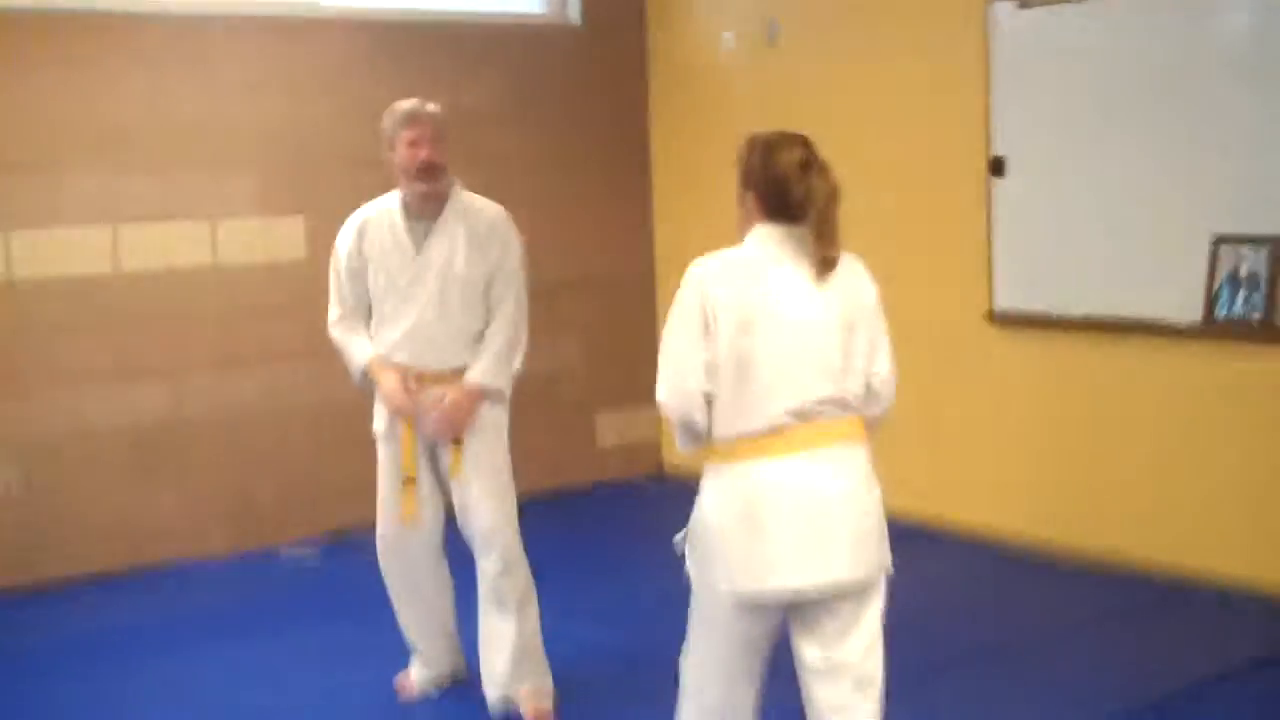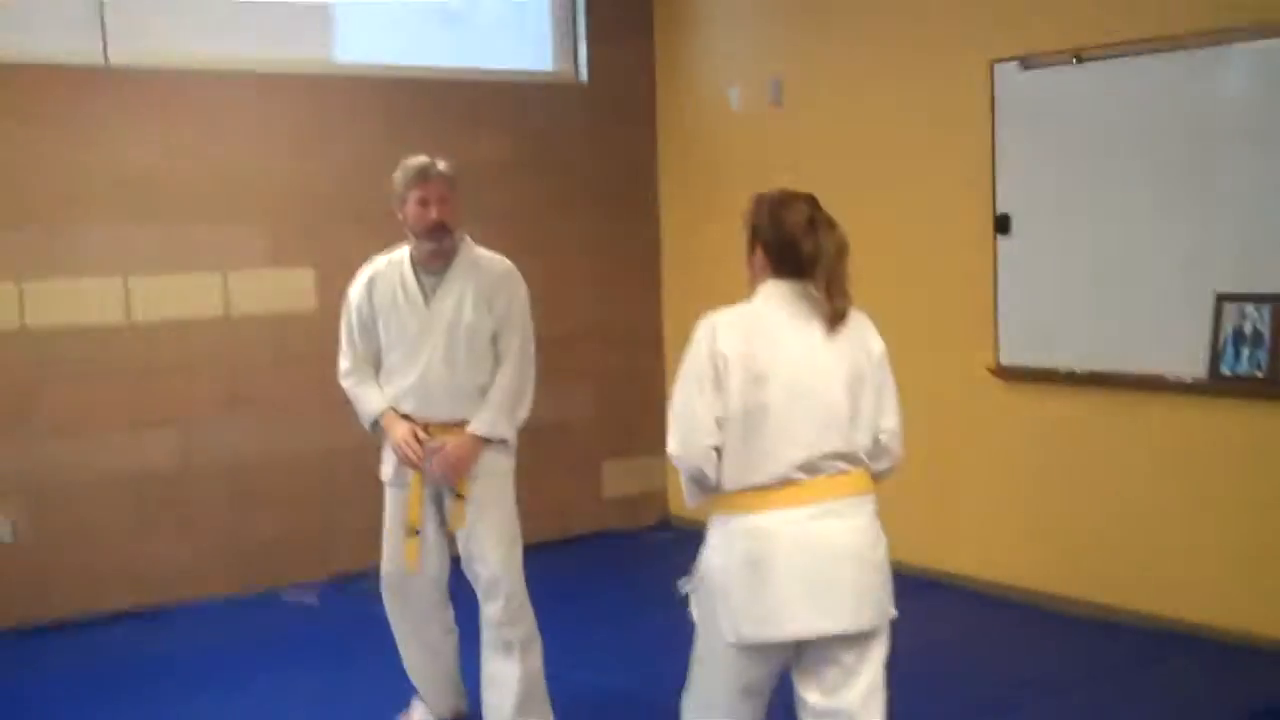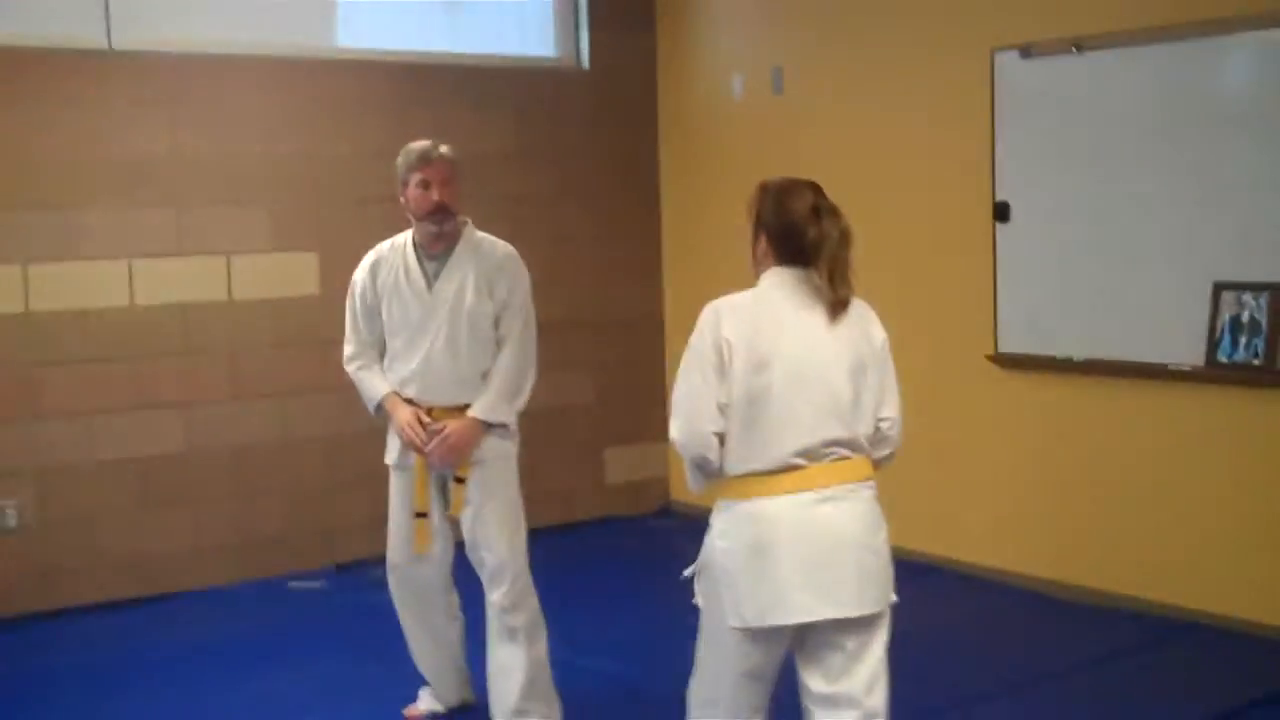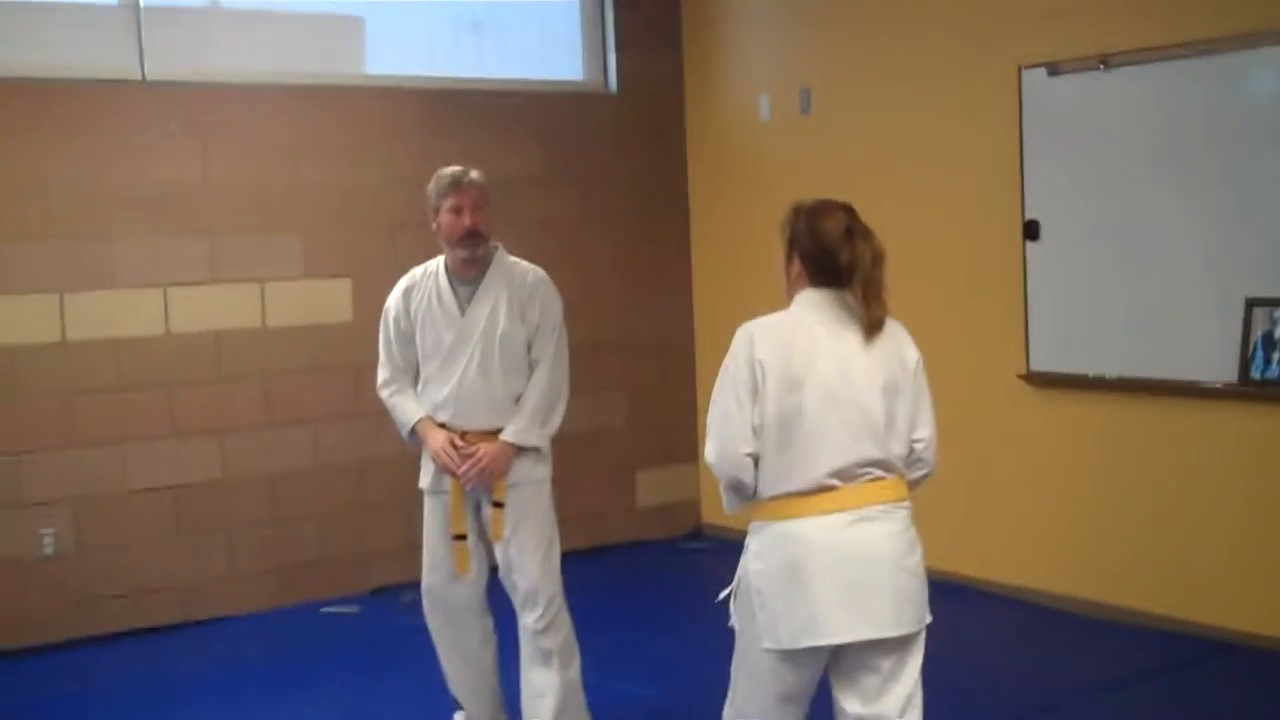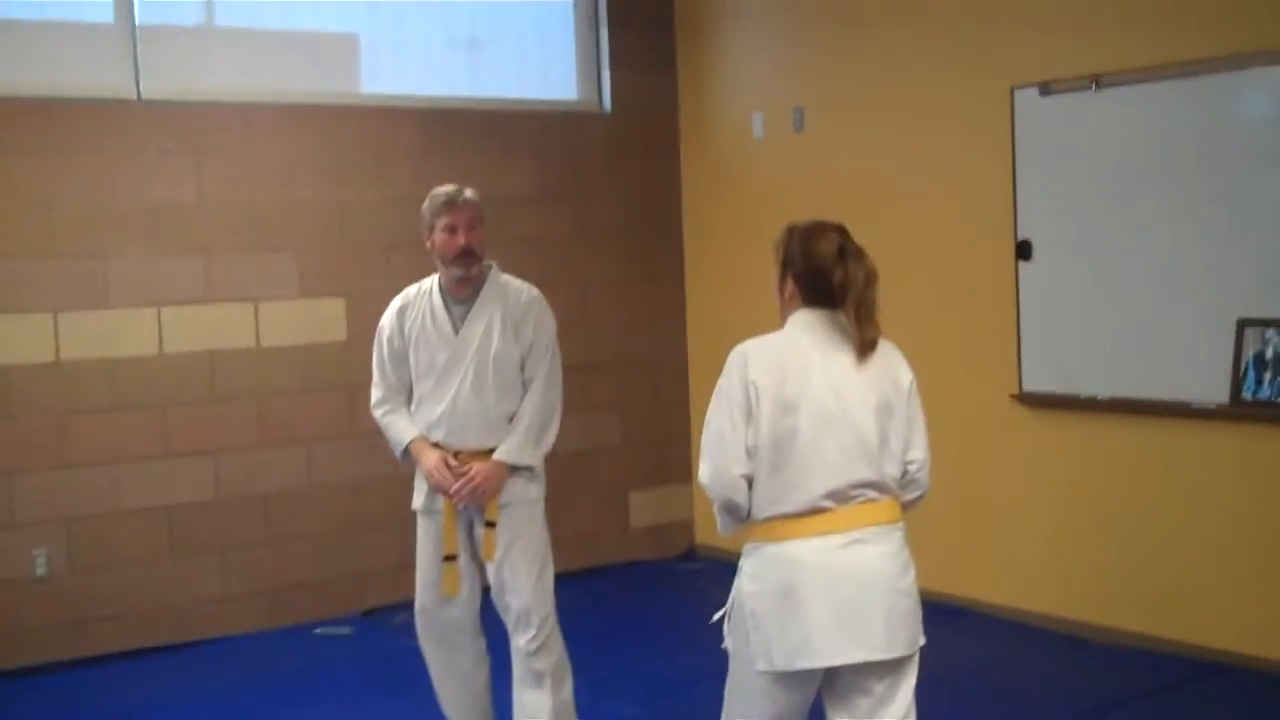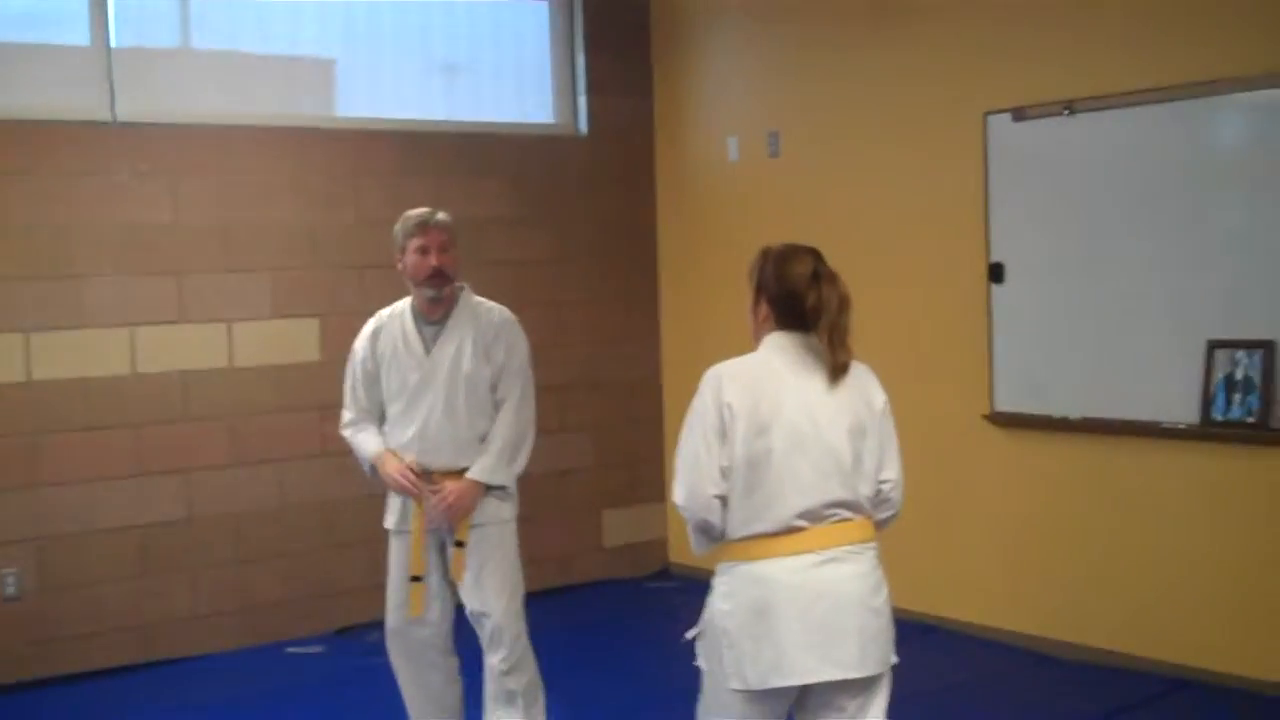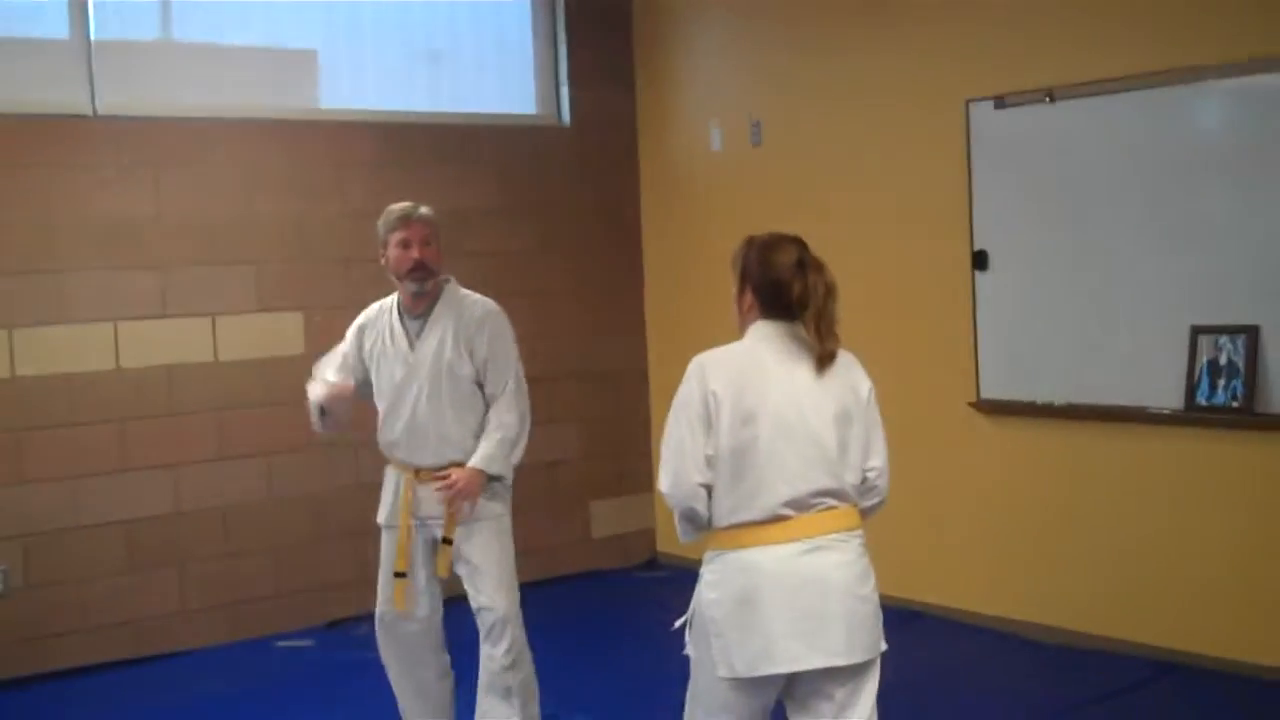
dt=0.2s
person 1, frame 1
left shoulder: (488, 222)
right shoulder: (363, 228)
left elbow: (509, 318)
right elbow: (343, 318)
left wrist: (474, 387)
right wrist: (378, 370)
left hip: (469, 400)
right hip: (401, 404)
left knee: (494, 532)
right knee: (402, 538)
right ankle: (436, 657)
person 1, frame 2
left shoulder: (497, 275)
right shoulder: (374, 281)
left elbow: (516, 369)
right elbow: (355, 368)
left wrist: (475, 437)
right wrist: (390, 422)
left hip: (478, 448)
right hip: (409, 450)
left knee: (498, 579)
right knee: (406, 579)
person 1, frame 3
left shoulder: (499, 260)
right shoulder: (378, 266)
left elbow: (517, 353)
right elbow: (360, 353)
left wrist: (475, 421)
right wrist: (393, 405)
left hip: (481, 433)
right hip: (413, 435)
left knee: (503, 565)
right knee: (412, 566)
person 1, frame 4
left shoulder: (530, 285)
right shoulder: (410, 292)
left elbow: (549, 378)
right elbow: (393, 379)
left wrist: (508, 445)
right wrist: (428, 430)
left hip: (515, 458)
right hip: (445, 460)
left knee: (537, 590)
right knee: (447, 590)
person 1, frame 5
left shoulder: (524, 303)
right shoulder: (404, 311)
left elbow: (543, 397)
right elbow: (386, 399)
left wrist: (500, 464)
right wrist: (421, 450)
left hip: (509, 479)
right hip: (439, 480)
left knee: (529, 611)
right knee: (441, 611)
person 1, frame 6
left shoulder: (496, 324)
right shoulder: (379, 333)
left elbow: (516, 417)
right elbow: (357, 418)
left wrist: (476, 483)
right wrist: (383, 460)
left hip: (481, 497)
right hip: (411, 499)
left knee: (500, 628)
right knee: (411, 630)
person 1, frame 7
left shoulder: (480, 315)
right shoulder: (371, 325)
left elbow: (511, 406)
right elbow: (329, 377)
left wrist: (480, 470)
right wrist: (327, 395)
left hip: (472, 491)
right hip: (404, 492)
left knee: (498, 616)
right knee: (402, 623)
person 2, frame 1
left shoulder: (713, 276)
right shoulder: (852, 276)
left elbow: (683, 400)
right elbow: (878, 391)
left hip: (750, 496)
right hip: (839, 487)
right knee: (845, 672)
person 2, frame 2
left shoulder: (723, 331)
right shoulder: (859, 331)
left elbow: (694, 453)
right elbow: (886, 446)
left hip: (756, 546)
right hip: (846, 540)
person 2, frame 3
left shoulder: (726, 317)
right shoulder: (861, 319)
left elbow: (696, 436)
right elbow: (886, 432)
left wrist: (720, 478)
left hip: (758, 530)
right hip: (848, 524)
person 2, frame 4
left shoulder: (760, 339)
right shoulder: (895, 339)
left elbow: (731, 458)
right elbow: (920, 453)
left hip: (794, 552)
right hip: (883, 546)
person 2, frame 5
left shoulder: (754, 360)
right shoulder: (889, 361)
left elbow: (725, 480)
right elbow: (913, 476)
left wrist: (749, 521)
left hip: (787, 575)
right hip: (876, 567)
person 2, frame 6
left shoulder: (728, 381)
right shoulder: (862, 383)
left elbow: (698, 500)
right elbow: (886, 495)
left hip: (760, 594)
right hip: (849, 585)
person 2, frame 7
left shoulder: (713, 370)
right shoulder: (847, 370)
left elbow: (684, 489)
right elbow: (873, 483)
left hip: (747, 580)
right hip: (837, 572)
